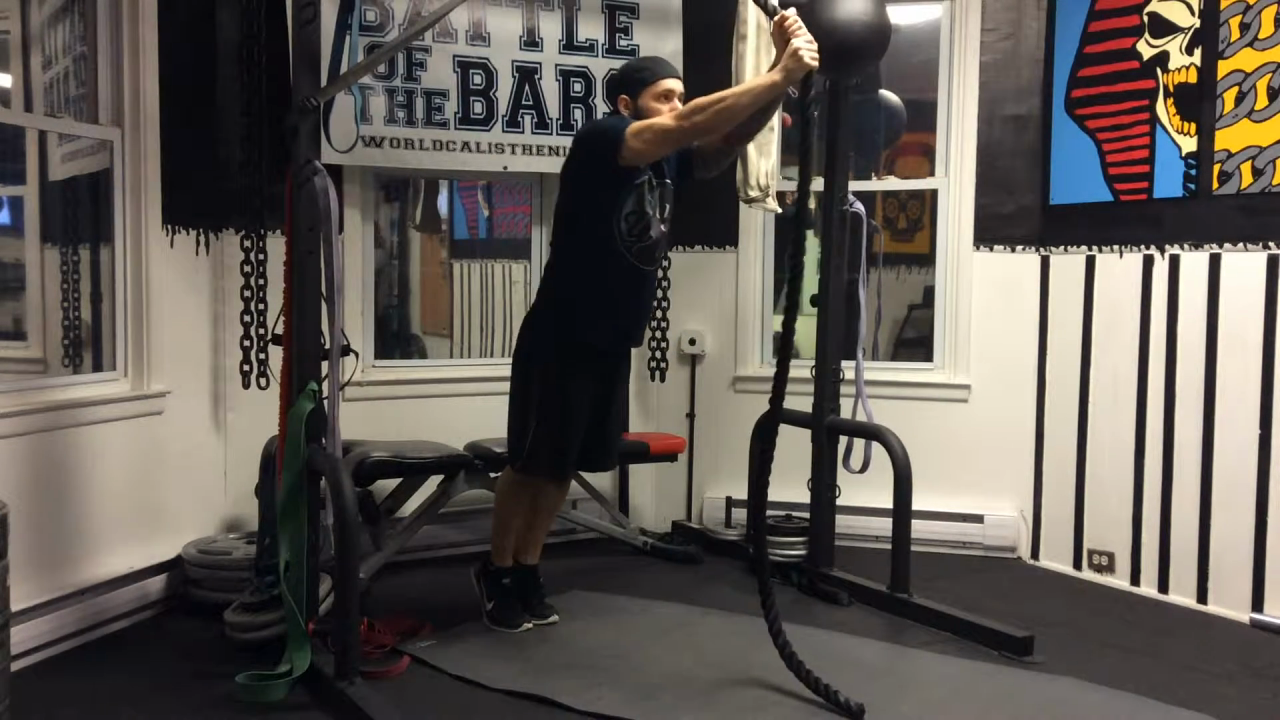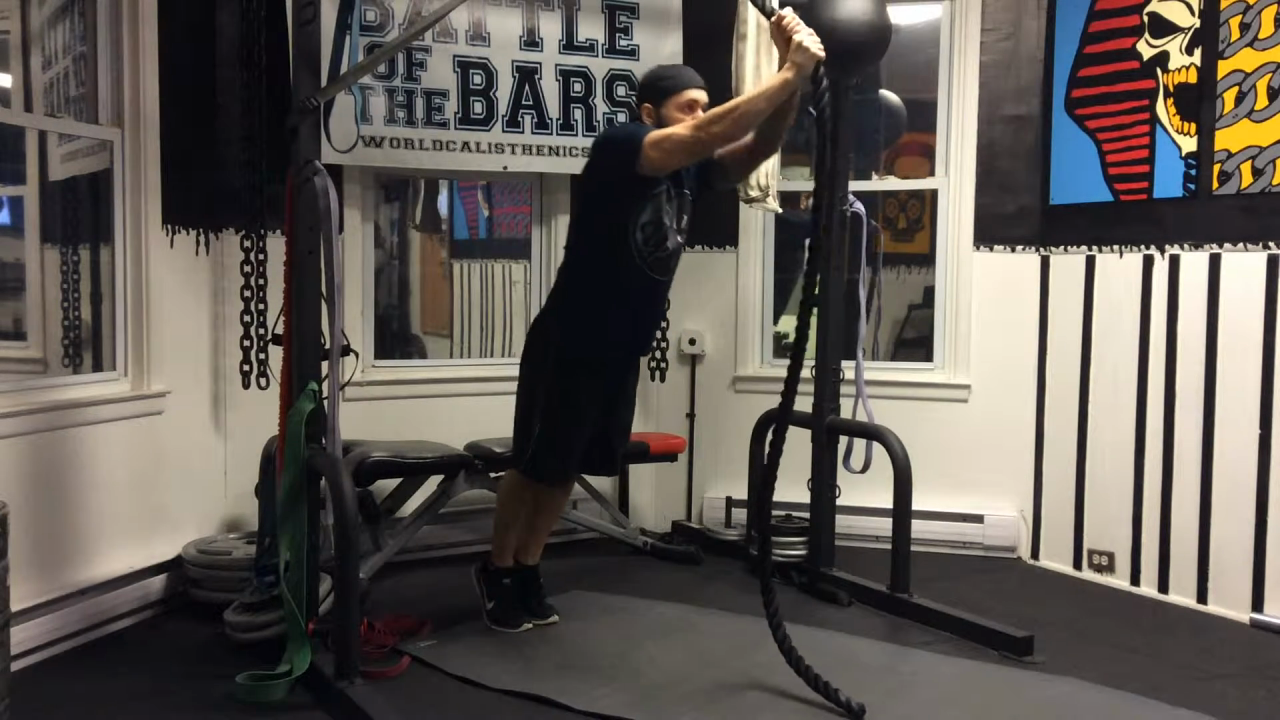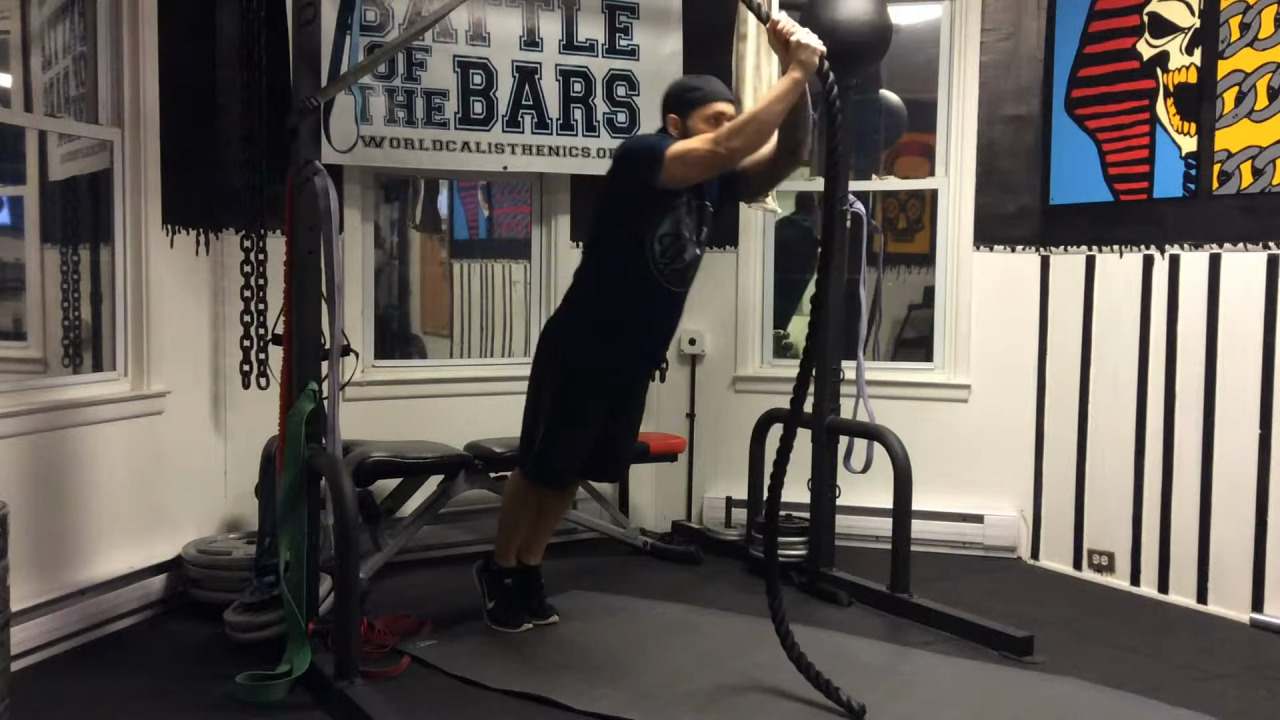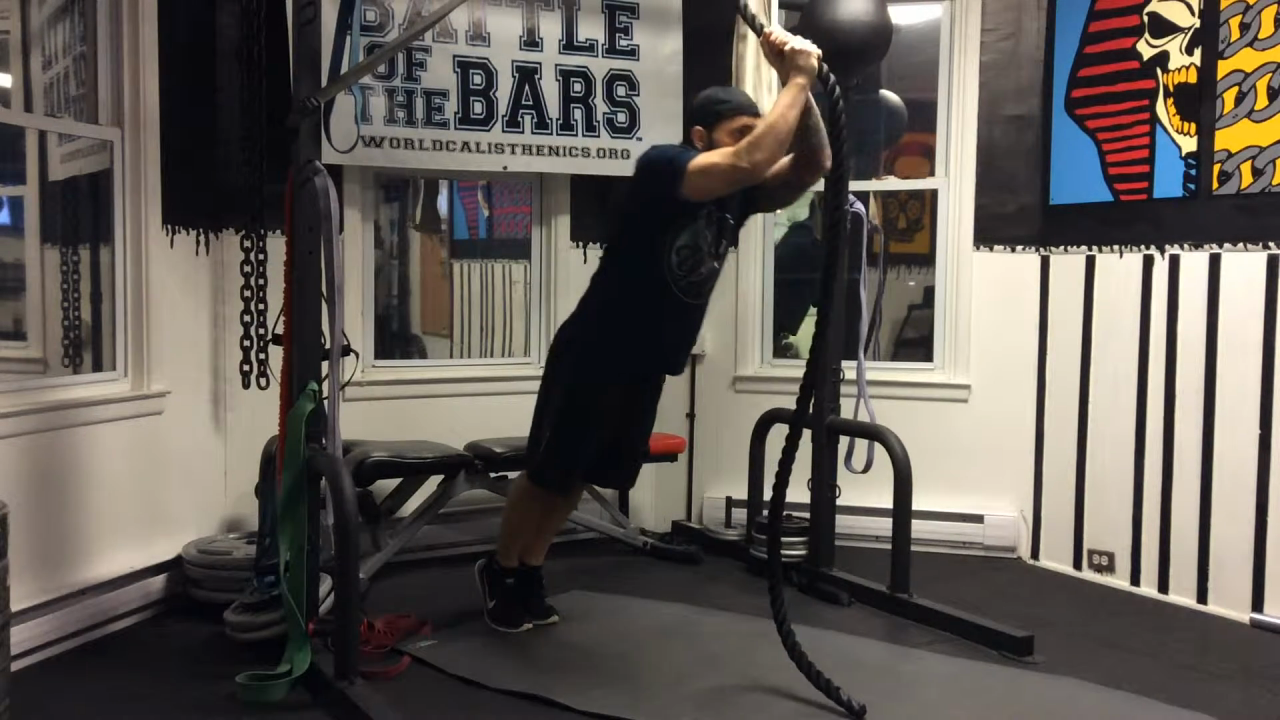
dt=0.2s
person 1, frame 1
left shoulder: (670, 159)
right shoulder: (599, 141)
left elbow: (735, 133)
right elbow: (690, 126)
left wrist: (782, 72)
right wrist: (778, 75)
left hip: (614, 343)
right hip: (561, 340)
left knee: (563, 466)
right knee: (533, 463)
left ankle: (526, 572)
right ankle: (496, 573)
person 1, frame 2
left shoulder: (691, 168)
right shoulder: (617, 146)
left elbow: (760, 143)
right elbow: (707, 135)
left wrist: (792, 73)
right wrist: (790, 74)
left hip: (623, 349)
right hip: (570, 345)
left knee: (567, 469)
right knee: (538, 466)
left ankle: (526, 572)
right ankle: (496, 573)
person 1, frame 3
left shoulder: (715, 182)
right shoulder: (639, 157)
left elbow: (787, 155)
right elbow: (729, 147)
left wrist: (797, 78)
right wrist: (795, 73)
left hip: (635, 357)
right hip: (581, 351)
left knee: (574, 473)
right knee: (544, 469)
left ankle: (528, 573)
right ankle: (498, 571)
person 1, frame 4
left shoulder: (738, 195)
right shoulder: (661, 168)
left elbow: (812, 164)
right elbow: (751, 161)
left wrist: (798, 81)
right wrist: (797, 81)
left hip: (649, 366)
right hip: (593, 356)
left knee: (579, 477)
right knee: (549, 473)
left ankle: (529, 573)
right ankle: (500, 571)
